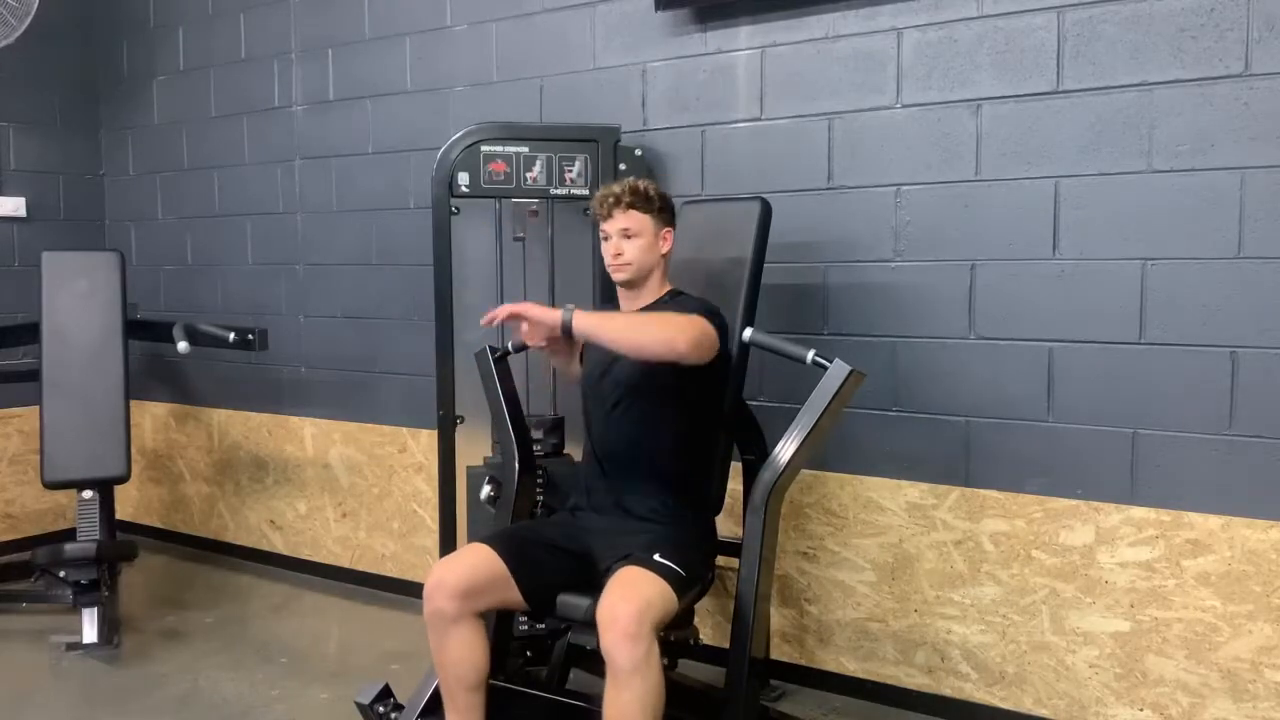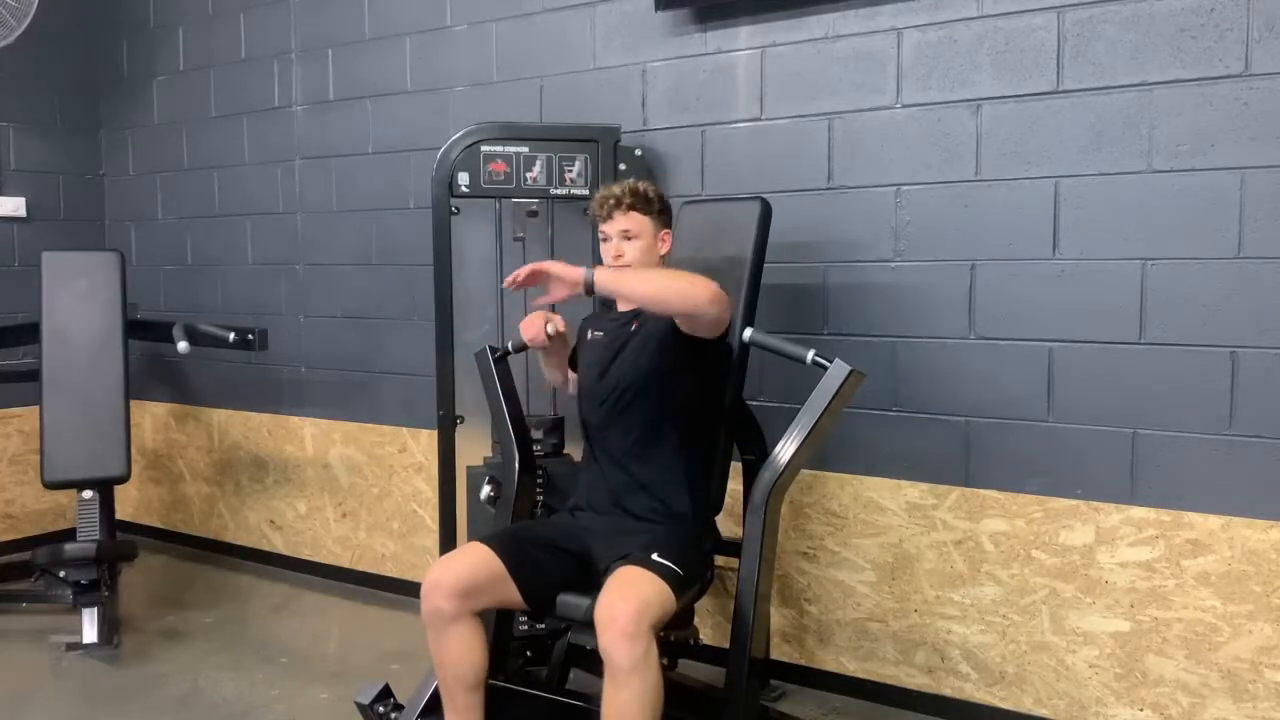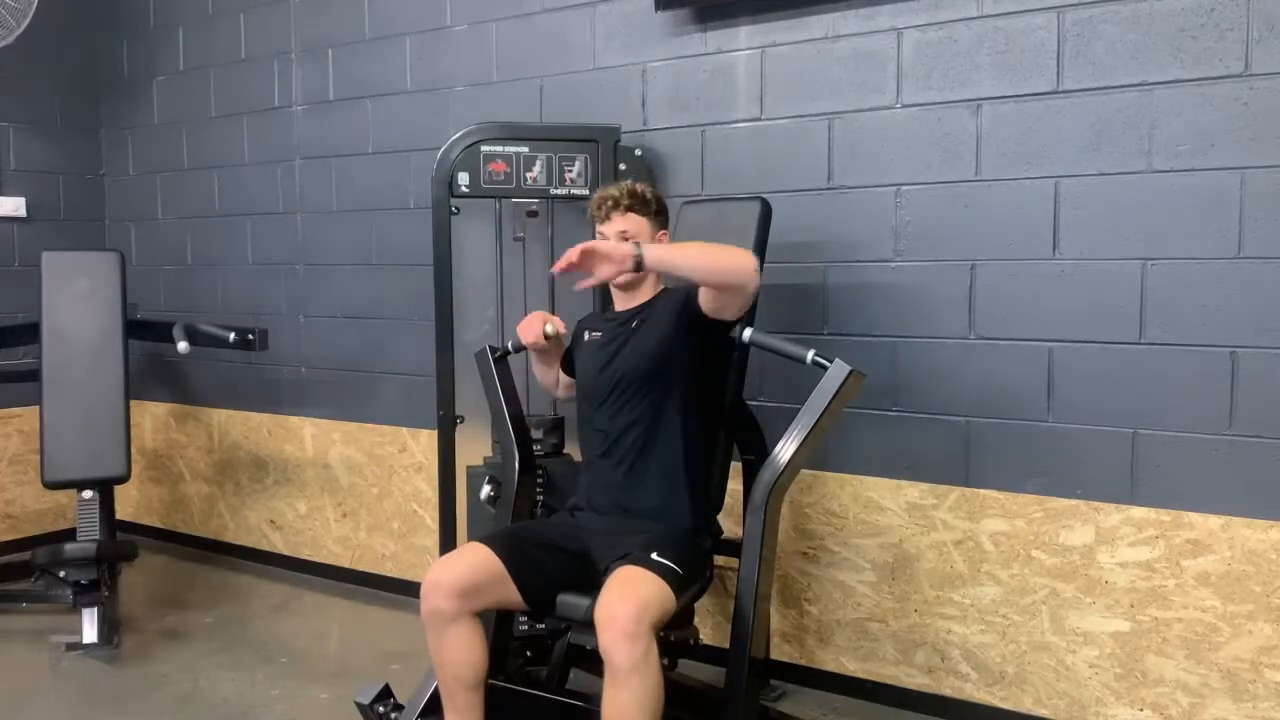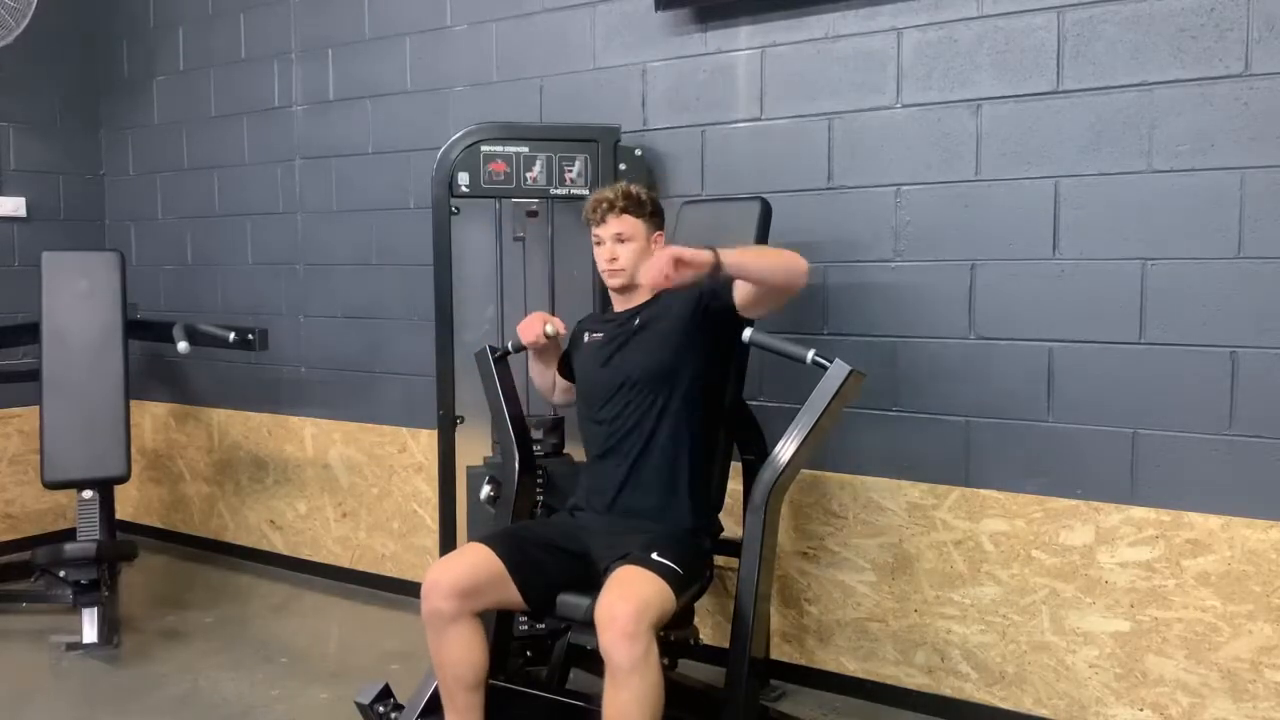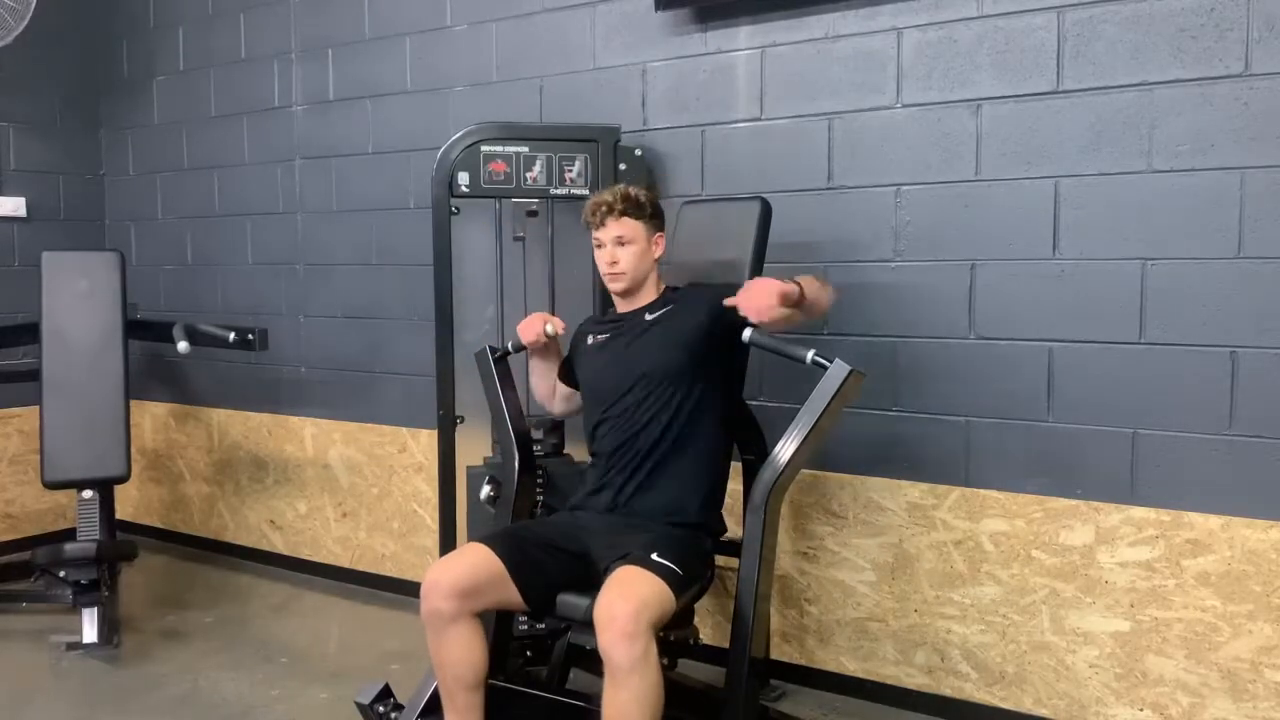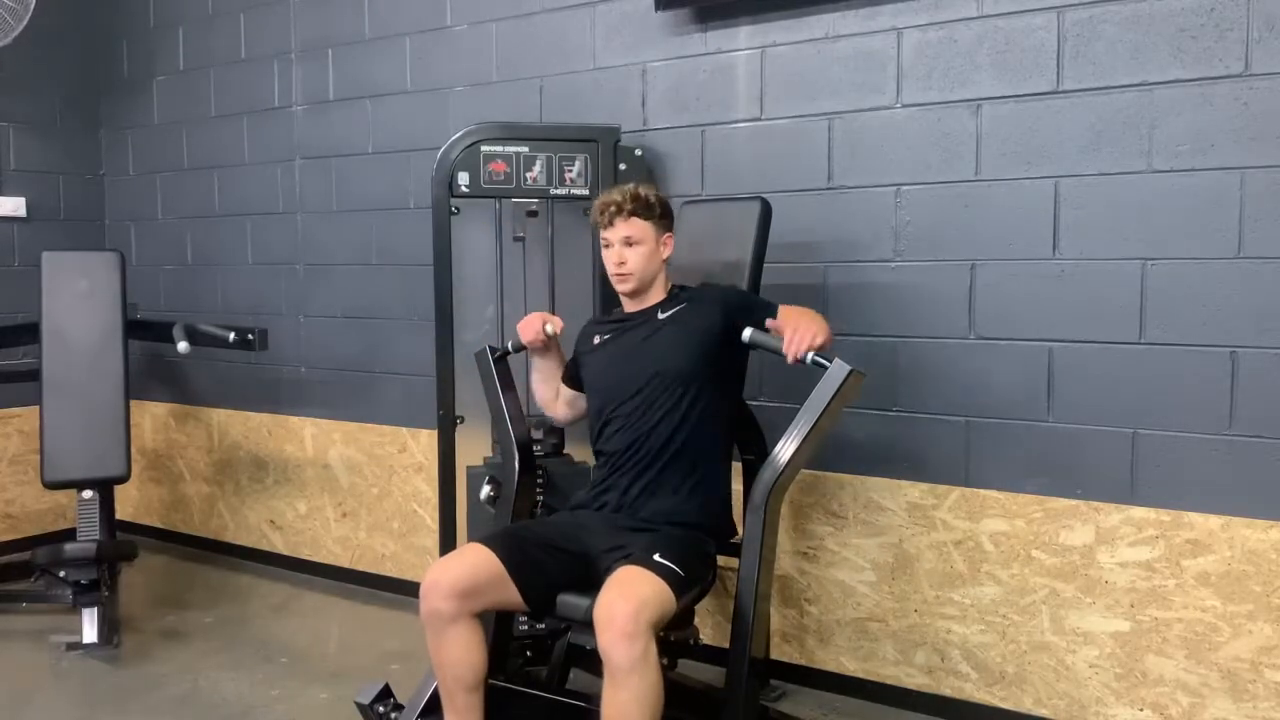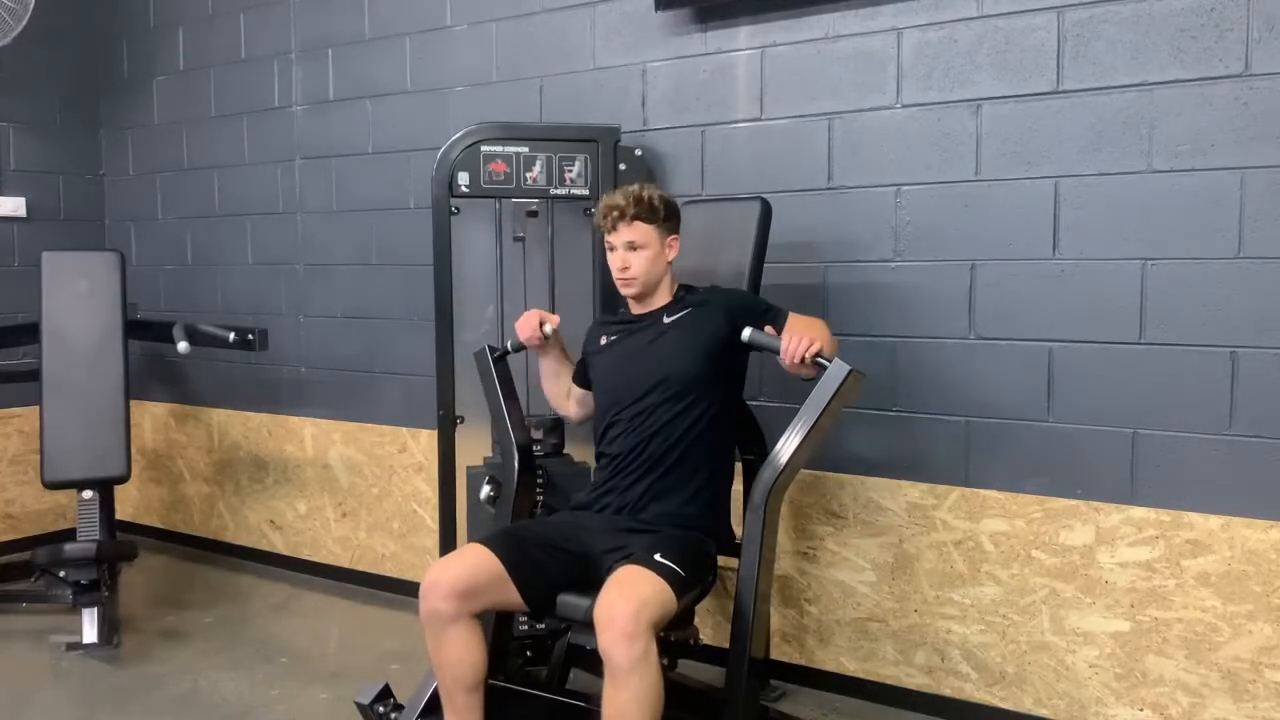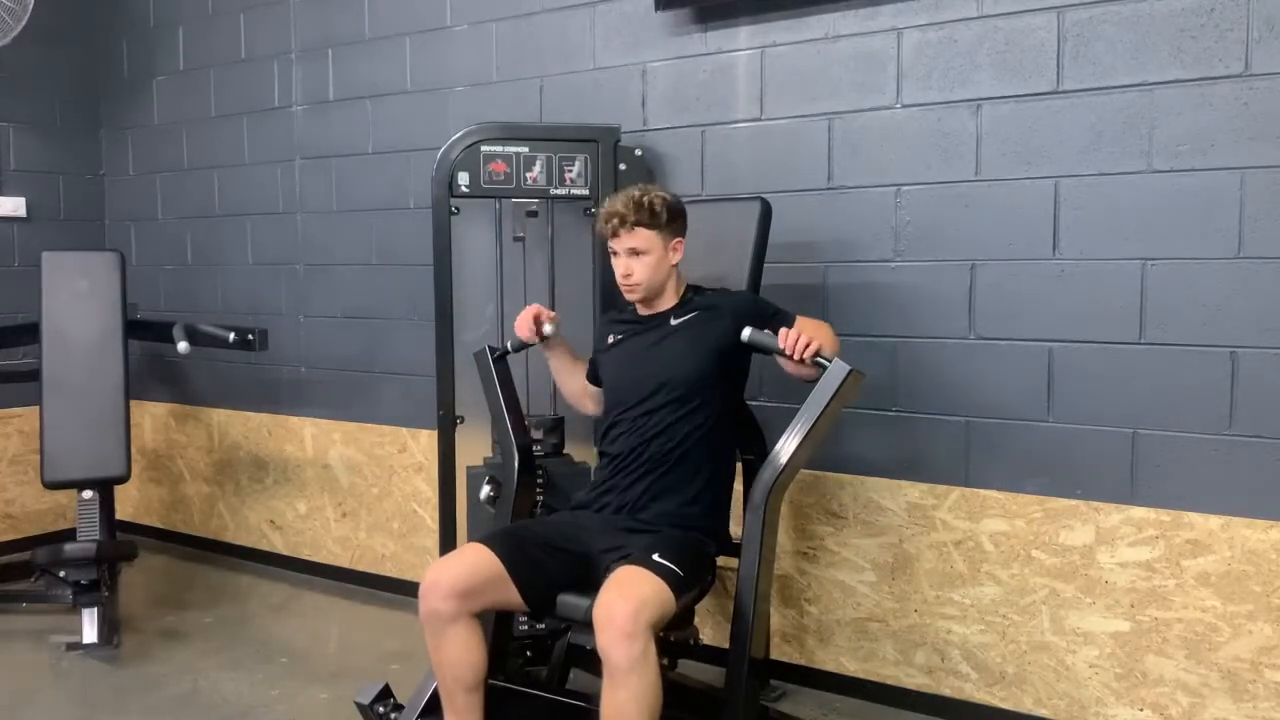
dt=0.1s
person 1, frame 1
left shoulder: (693, 315)
right shoulder: (608, 324)
left elbow: (675, 341)
left wrist: (562, 317)
right wrist: (555, 339)
left hip: (664, 529)
right hip: (585, 519)
left knee: (623, 620)
right knee: (446, 587)
person 1, frame 2
left shoulder: (685, 319)
right shoulder: (596, 327)
left elbow: (703, 297)
left wrist: (584, 277)
right wrist: (547, 341)
left hip: (665, 532)
right hip: (584, 519)
left knee: (621, 620)
right knee: (443, 587)
person 1, frame 3
left shoulder: (685, 313)
right shoulder: (591, 328)
left elbow: (744, 270)
right elbow: (563, 385)
left wrist: (632, 260)
right wrist: (542, 346)
left hip: (666, 530)
right hip: (584, 520)
left knee: (621, 619)
right knee: (443, 587)
person 1, frame 4
left shoulder: (690, 307)
right shoulder: (588, 331)
left elbow: (792, 272)
right elbow: (557, 392)
left wrist: (706, 261)
right wrist: (540, 347)
left hip: (666, 530)
right hip: (584, 520)
left knee: (621, 619)
right knee: (444, 587)
person 1, frame 5
left shoulder: (701, 307)
right shoulder: (590, 334)
left elbow: (820, 299)
right elbow: (557, 402)
left wrist: (788, 292)
right wrist: (539, 349)
left hip: (669, 529)
right hip: (585, 519)
left knee: (620, 618)
right knee: (443, 586)
person 1, frame 6
left shoulder: (711, 309)
right shoulder: (596, 334)
left elbow: (808, 327)
right elbow: (561, 407)
left wrist: (805, 330)
right wrist: (543, 349)
left hip: (672, 532)
right hip: (589, 520)
left knee: (621, 619)
right knee: (443, 588)
person 1, frame 7
left shoulder: (717, 312)
right shoulder: (603, 333)
left elbow: (810, 339)
left wrist: (808, 341)
right wrist: (546, 347)
left hip: (672, 533)
right hip: (589, 521)
left knee: (621, 619)
right knee: (442, 589)
person 1, frame 8
left shoulder: (725, 313)
right shoulder: (612, 328)
left elbow: (822, 343)
left wrist: (809, 345)
right wrist: (549, 342)
left hip: (671, 532)
right hip: (589, 518)
left knee: (620, 619)
right knee: (442, 587)
